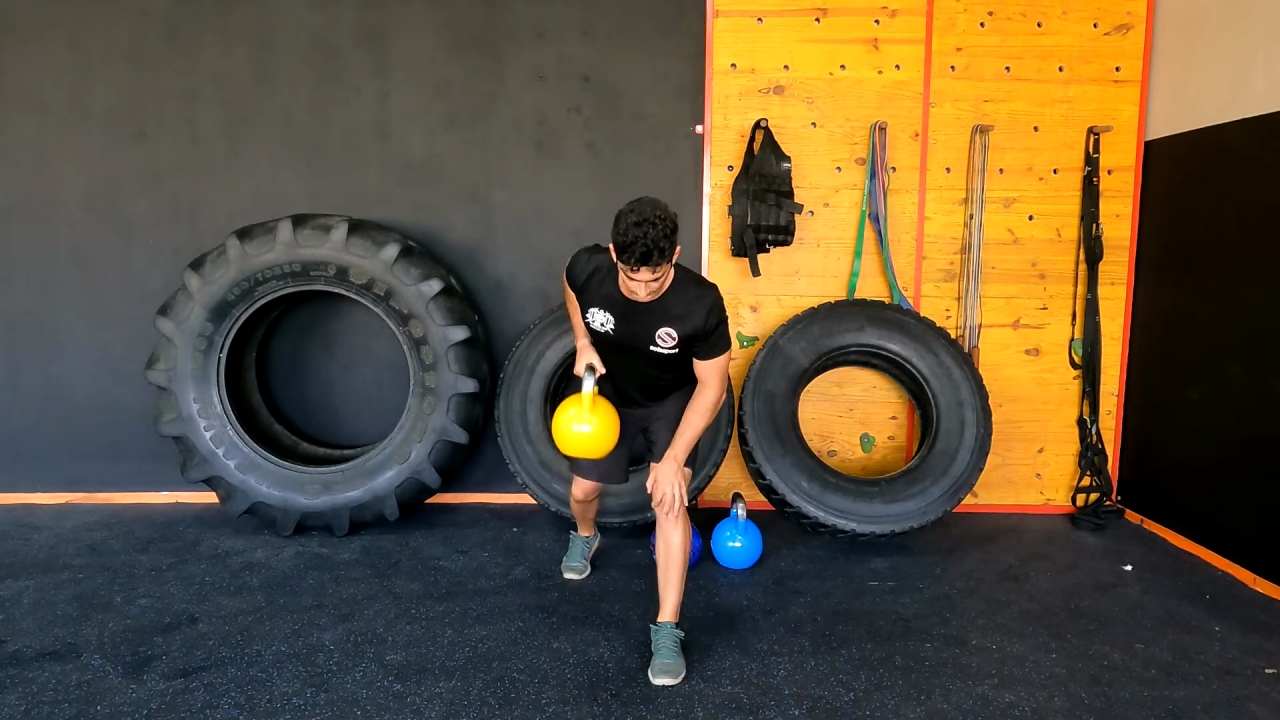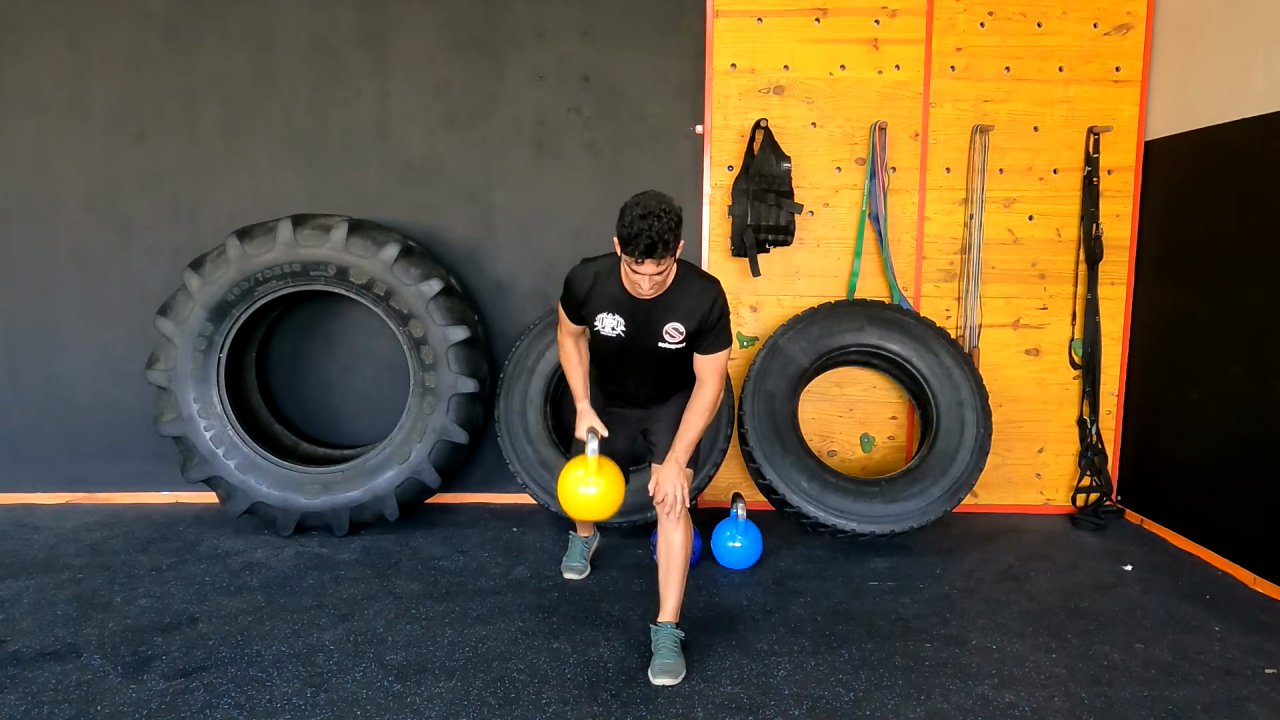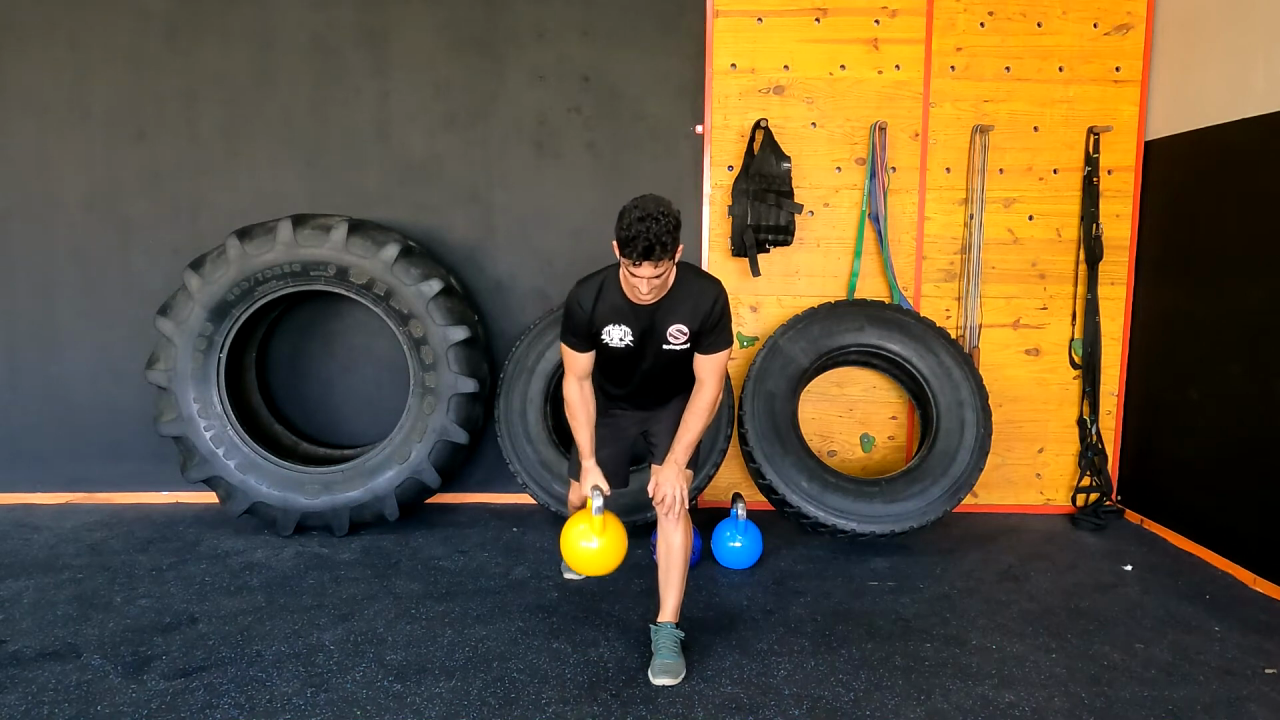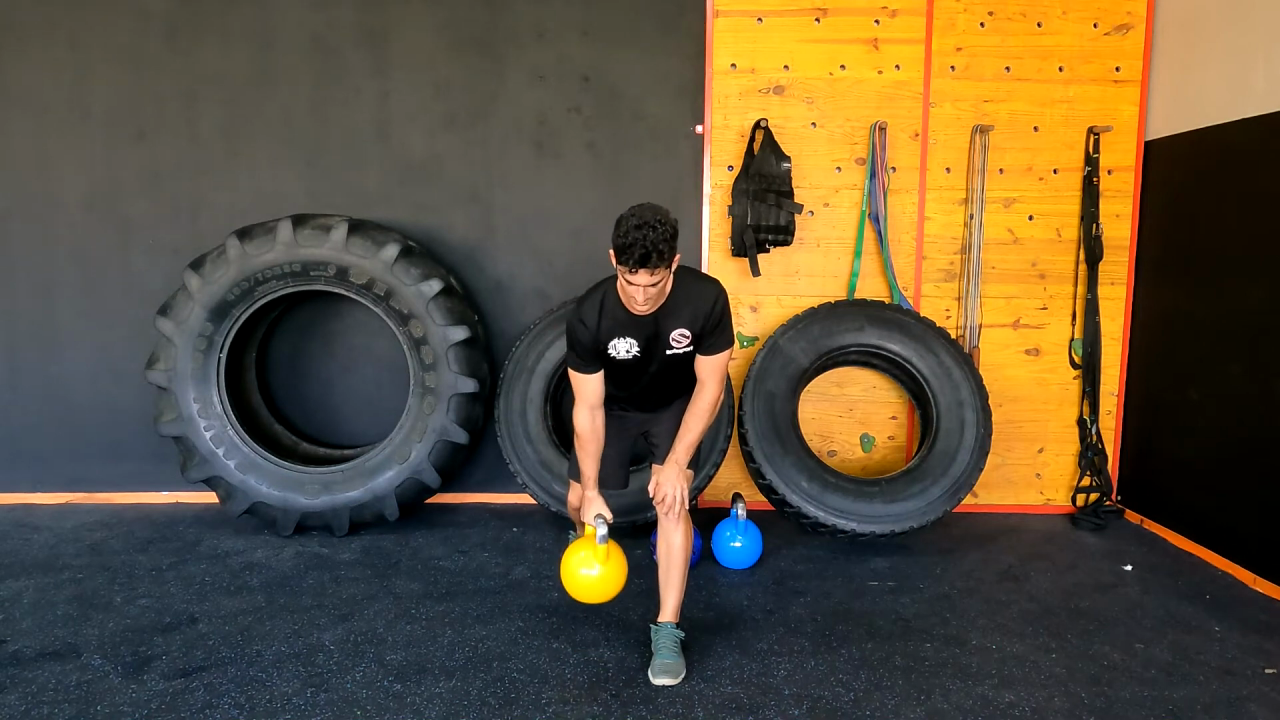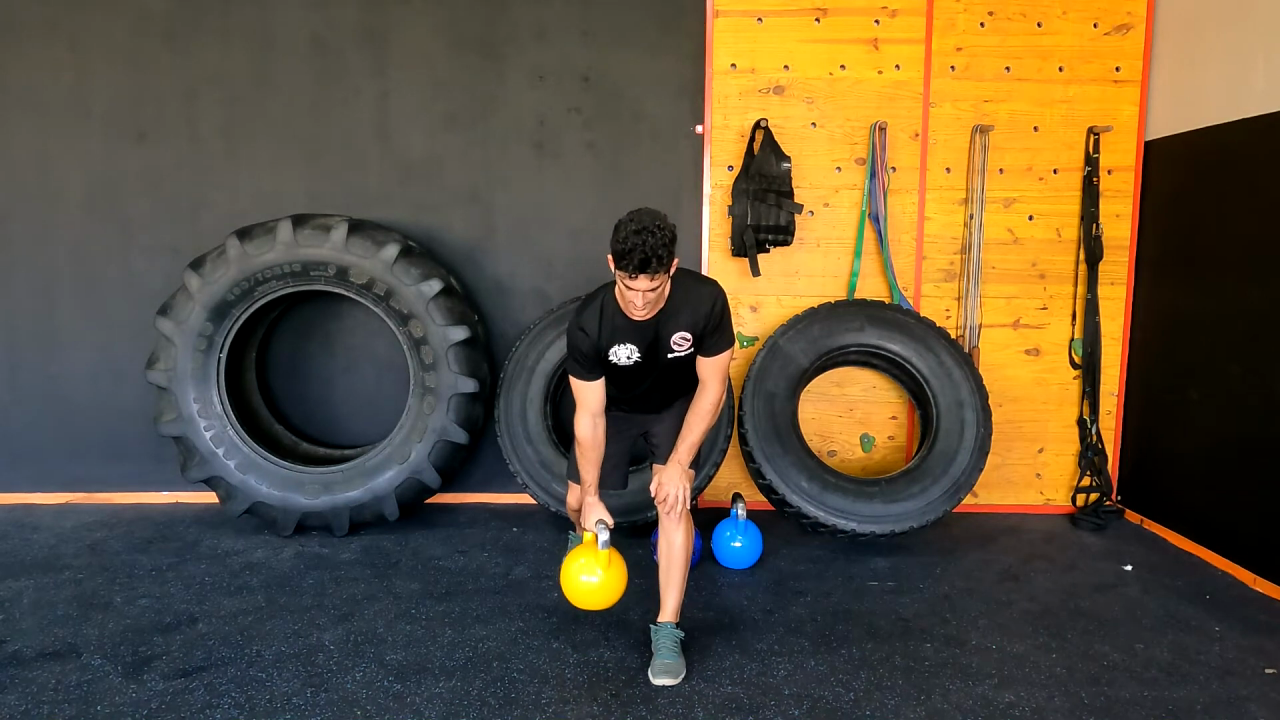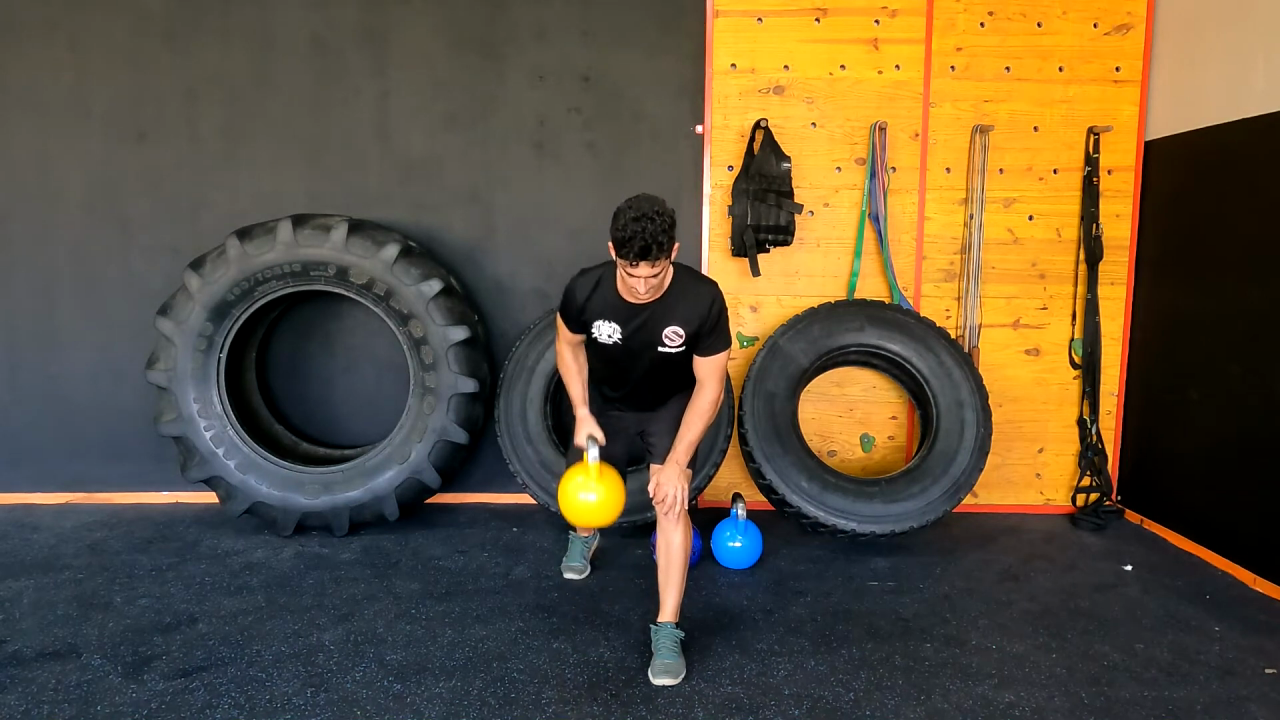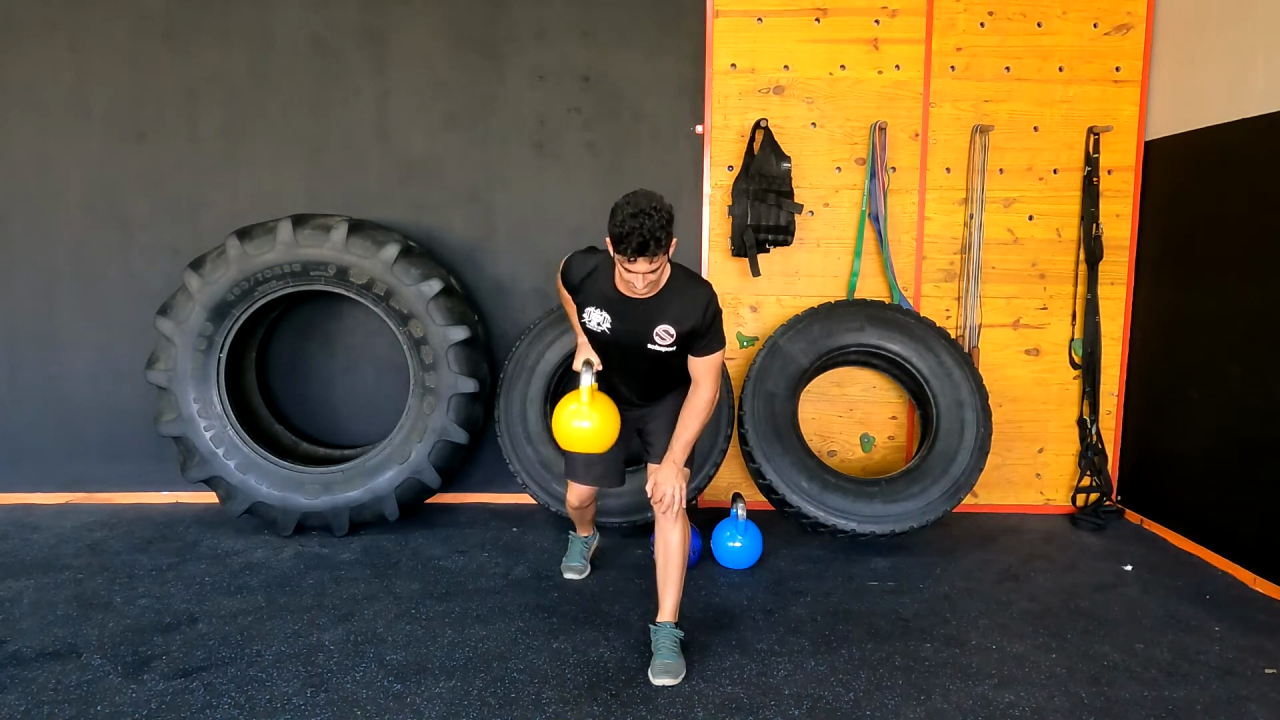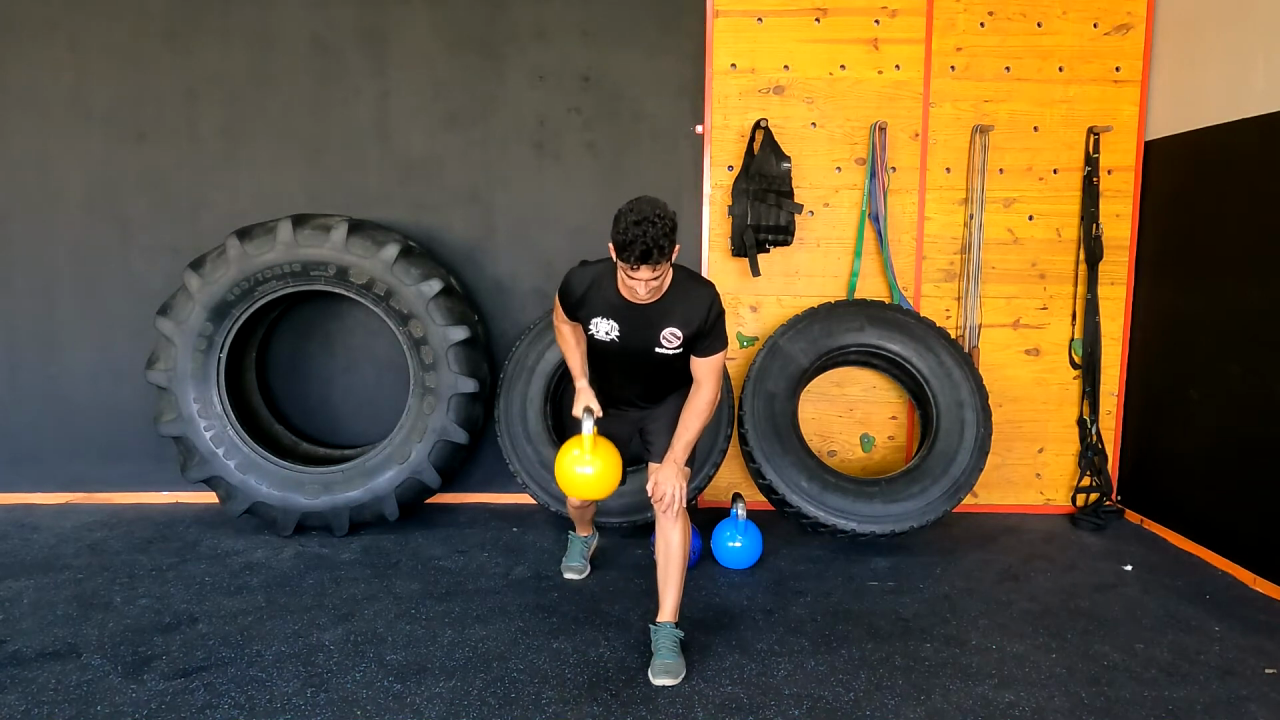
dt=0.3s
person 1, frame 1
left shoulder: (701, 303)
right shoulder: (588, 268)
left elbow: (711, 386)
left wrist: (674, 458)
right wrist: (583, 341)
left hip: (673, 400)
right hip: (608, 394)
left knee: (670, 500)
right knee: (583, 489)
left ankle: (666, 631)
right ankle: (584, 535)
person 1, frame 2
left shoulder: (705, 297)
right shoulder: (586, 281)
left elbow: (709, 384)
right elbow: (570, 334)
left wrist: (675, 460)
right wrist: (581, 405)
left hip: (674, 403)
right hip: (608, 401)
left knee: (672, 501)
left ankle: (667, 630)
right ankle: (584, 536)
person 1, frame 3
left shoulder: (706, 297)
right shoulder: (586, 299)
left elbow: (709, 385)
right elbow: (577, 381)
left wrist: (676, 461)
right wrist: (588, 463)
left hip: (675, 403)
right hip: (610, 403)
left knee: (672, 501)
right knee: (581, 497)
left ankle: (666, 631)
person 1, frame 4
left shoulder: (706, 299)
right shoulder: (589, 315)
left elbow: (710, 385)
right elbow: (588, 408)
left wrist: (677, 462)
right wrist: (591, 491)
left hip: (676, 405)
right hip: (613, 406)
left knee: (672, 500)
right knee: (578, 501)
left ankle: (666, 631)
right ankle: (583, 537)
person 1, frame 5
left shoulder: (705, 300)
right shoulder: (589, 322)
left elbow: (712, 385)
right elbow: (590, 417)
left wrist: (679, 462)
right wrist: (593, 499)
left hip: (676, 404)
right hip: (614, 407)
left knee: (673, 500)
right knee: (578, 502)
left ankle: (667, 631)
right ankle: (583, 537)
person 1, frame 6
left shoulder: (702, 299)
right shoulder: (584, 291)
left elbow: (710, 386)
right elbow: (568, 344)
left wrist: (677, 462)
right wrist: (581, 414)
left hip: (672, 405)
right hip: (606, 404)
left knee: (671, 501)
left ankle: (667, 631)
right ankle: (585, 536)
person 1, frame 7
left shoulder: (696, 300)
right shoulder: (584, 270)
left elbow: (705, 386)
left wrist: (674, 461)
right wrist: (582, 339)
left hip: (668, 402)
right hip: (602, 395)
left knee: (669, 500)
right knee: (578, 497)
left ankle: (666, 631)
right ankle: (584, 536)
person 1, frame 8
left shoulder: (700, 300)
right shoulder: (584, 283)
left elbow: (707, 385)
right elbow: (564, 319)
left wrist: (674, 461)
right wrist: (581, 384)
left hip: (669, 403)
right hip: (603, 400)
left knee: (669, 499)
right knee: (579, 494)
left ankle: (666, 631)
right ankle: (583, 536)
